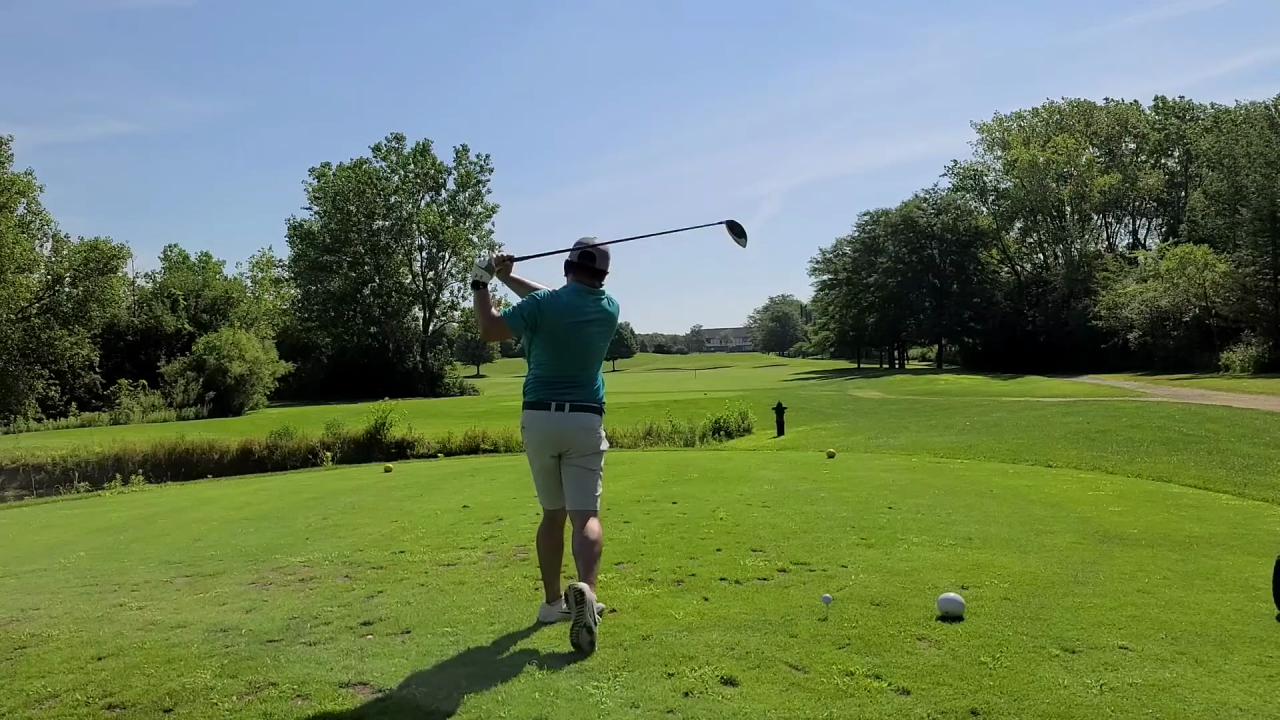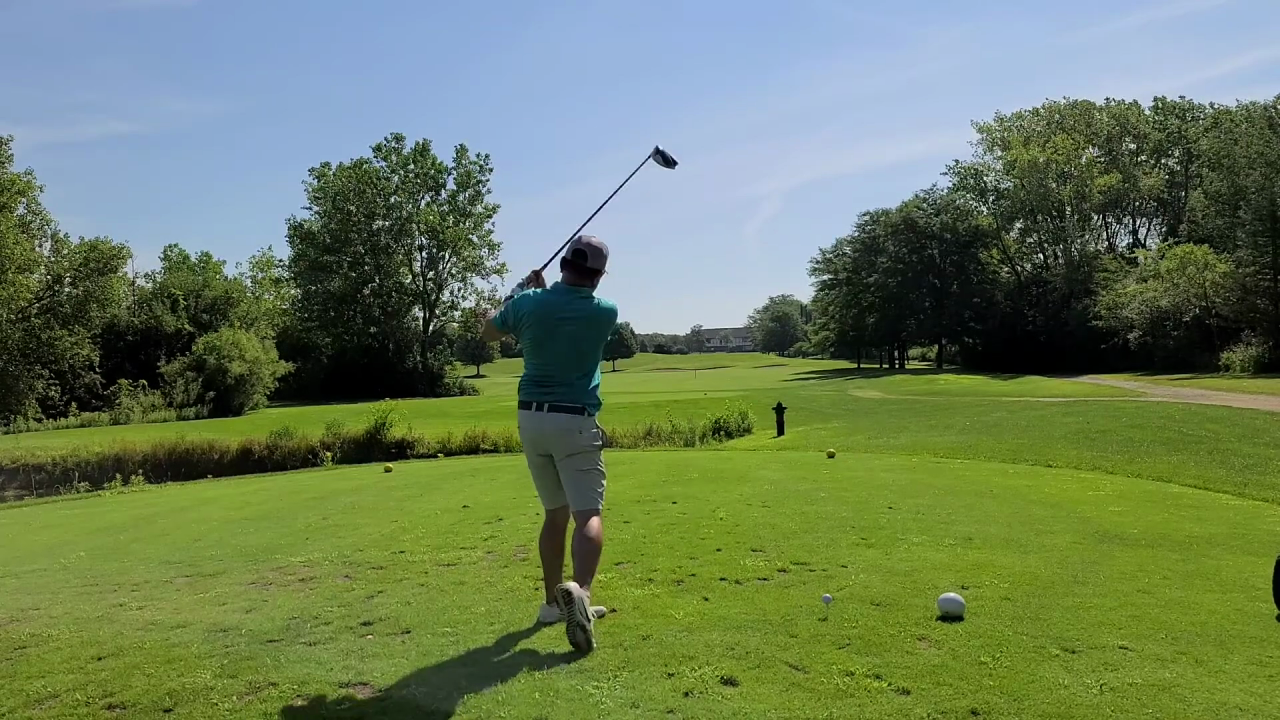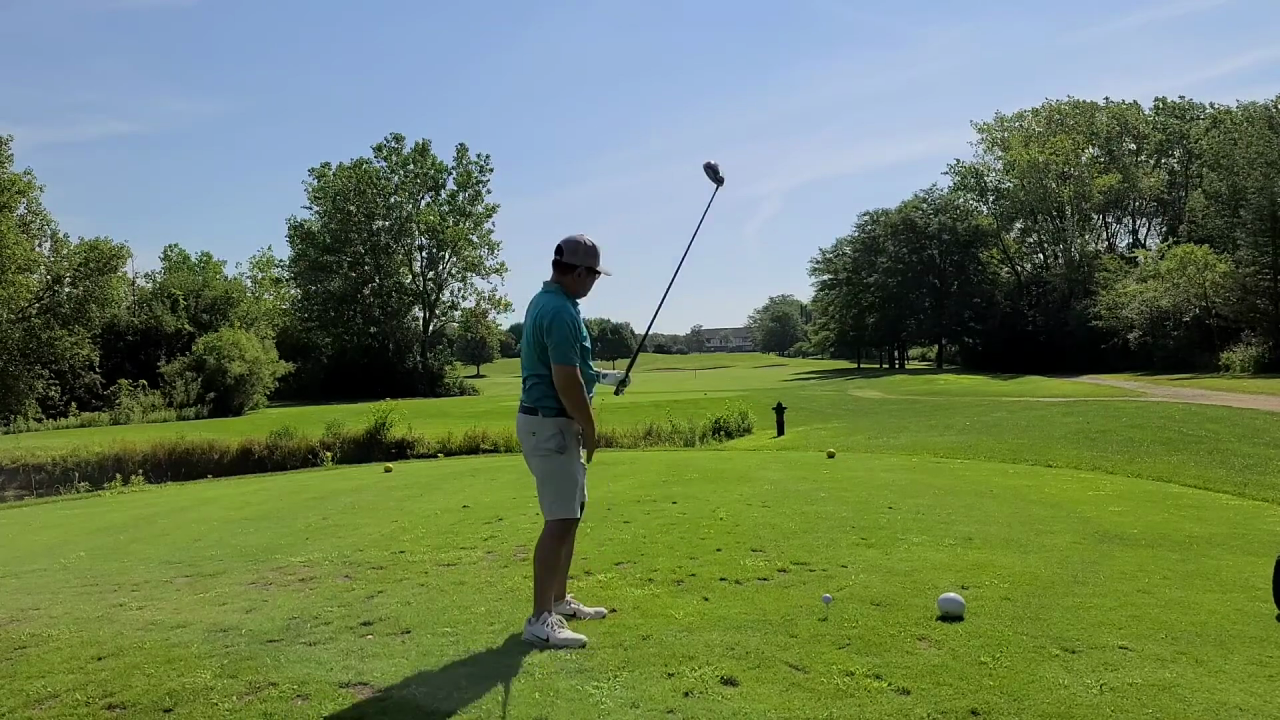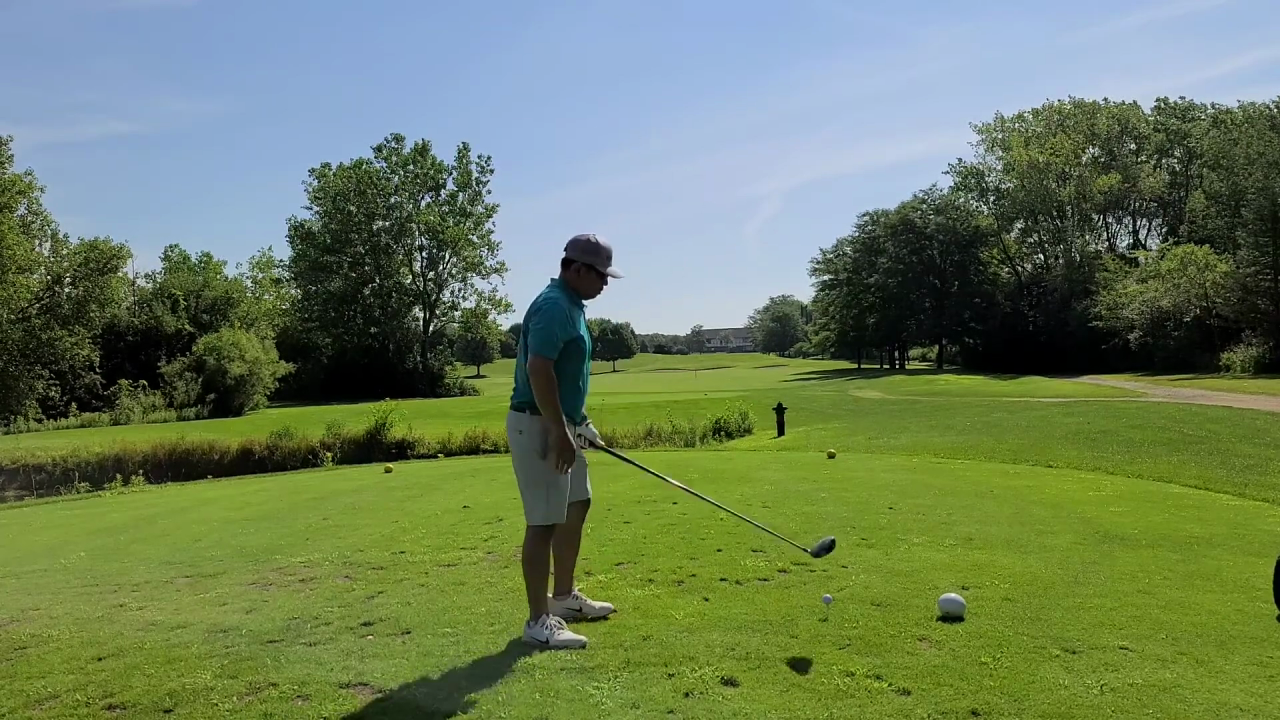
dt=0.4s
person 1, frame 1
left shoulder: (545, 304)
right shoulder: (610, 308)
left elbow: (488, 330)
left wrist: (481, 283)
right wrist: (508, 277)
left hip: (540, 419)
right hip: (585, 422)
left knee: (554, 512)
right knee: (586, 514)
left ankle: (554, 601)
right ankle: (586, 590)
person 1, frame 2
left shoulder: (528, 303)
right shoulder: (605, 312)
left elbow: (489, 332)
left hip: (532, 418)
right hip: (575, 423)
left knee: (556, 512)
right knee: (587, 513)
left ankle: (554, 601)
right ankle: (579, 591)
person 1, frame 3
left shoulder: (543, 301)
right shoulder: (562, 312)
right elbow: (566, 379)
left wrist: (598, 374)
right wrist: (589, 428)
left hip: (541, 420)
right hip: (552, 425)
left knee: (565, 514)
right knee: (561, 521)
left ankle: (558, 600)
right ankle: (540, 620)
person 1, frame 4
left shoulder: (570, 305)
right shoulder: (554, 305)
right elbow: (538, 369)
left wrist: (578, 422)
right wrist: (559, 431)
left hip: (559, 426)
right hip: (539, 427)
left knee: (575, 508)
right knee: (544, 523)
left ankle: (564, 596)
right ankle: (539, 622)
